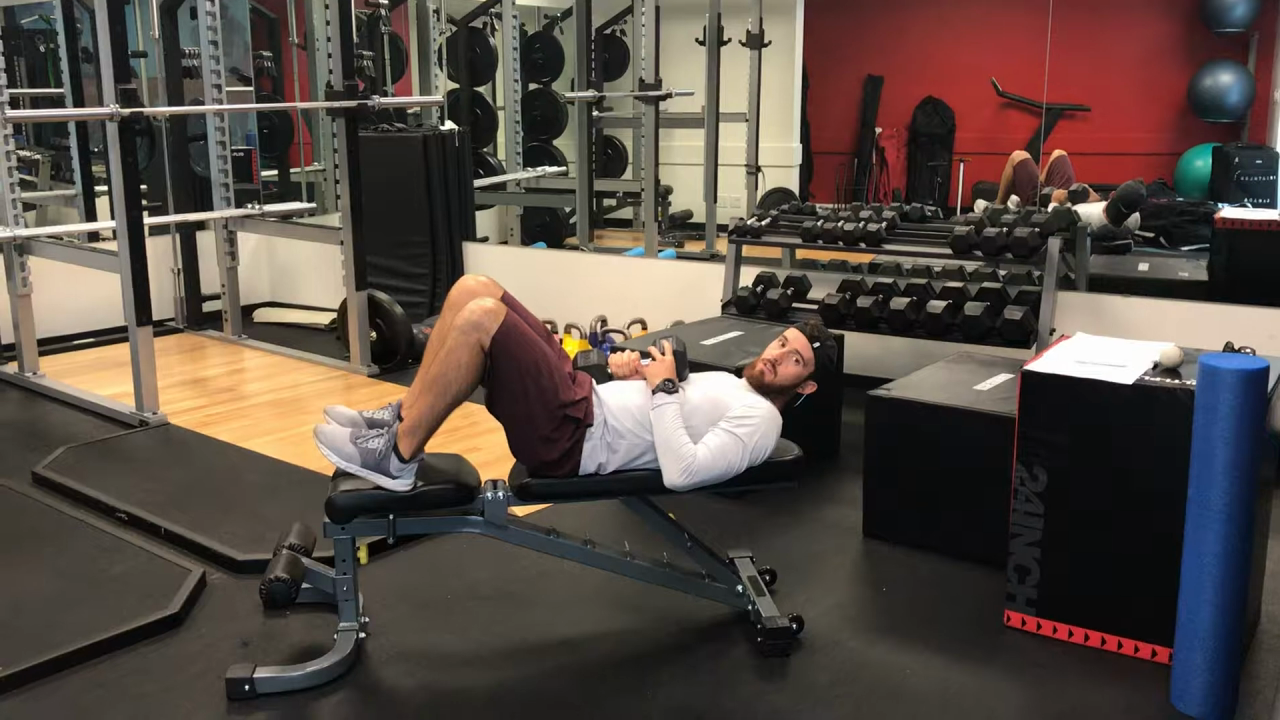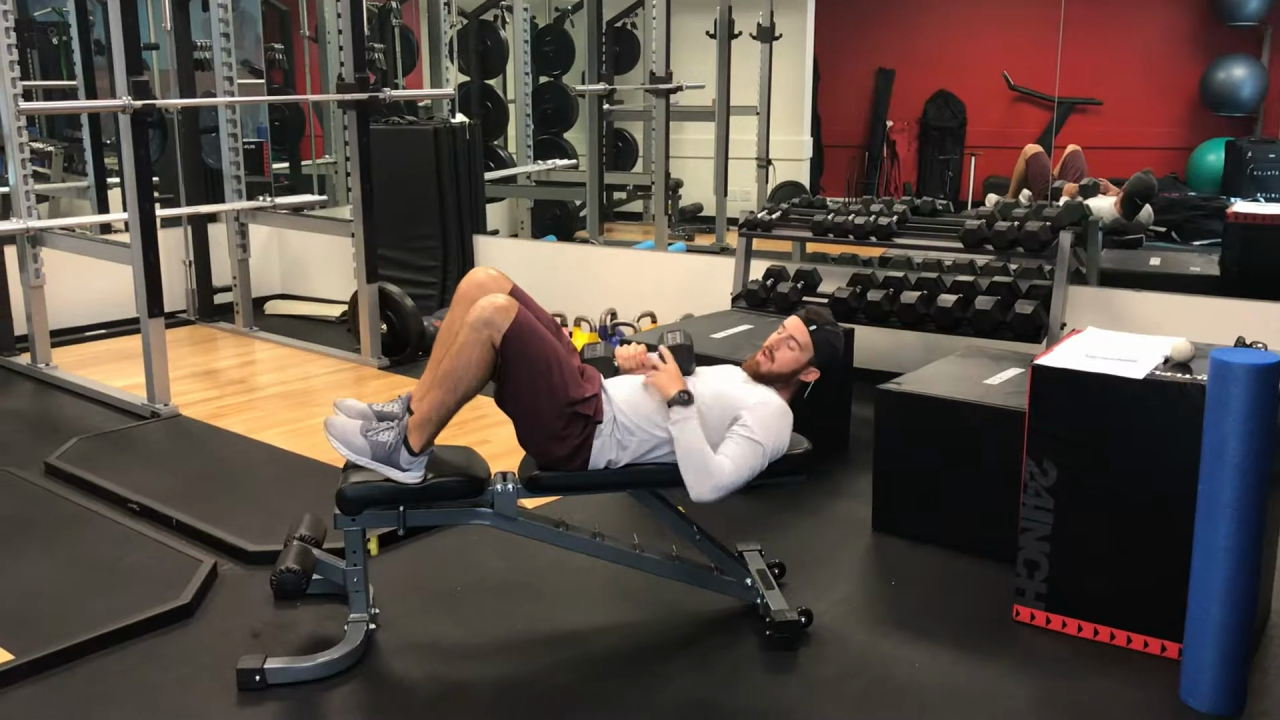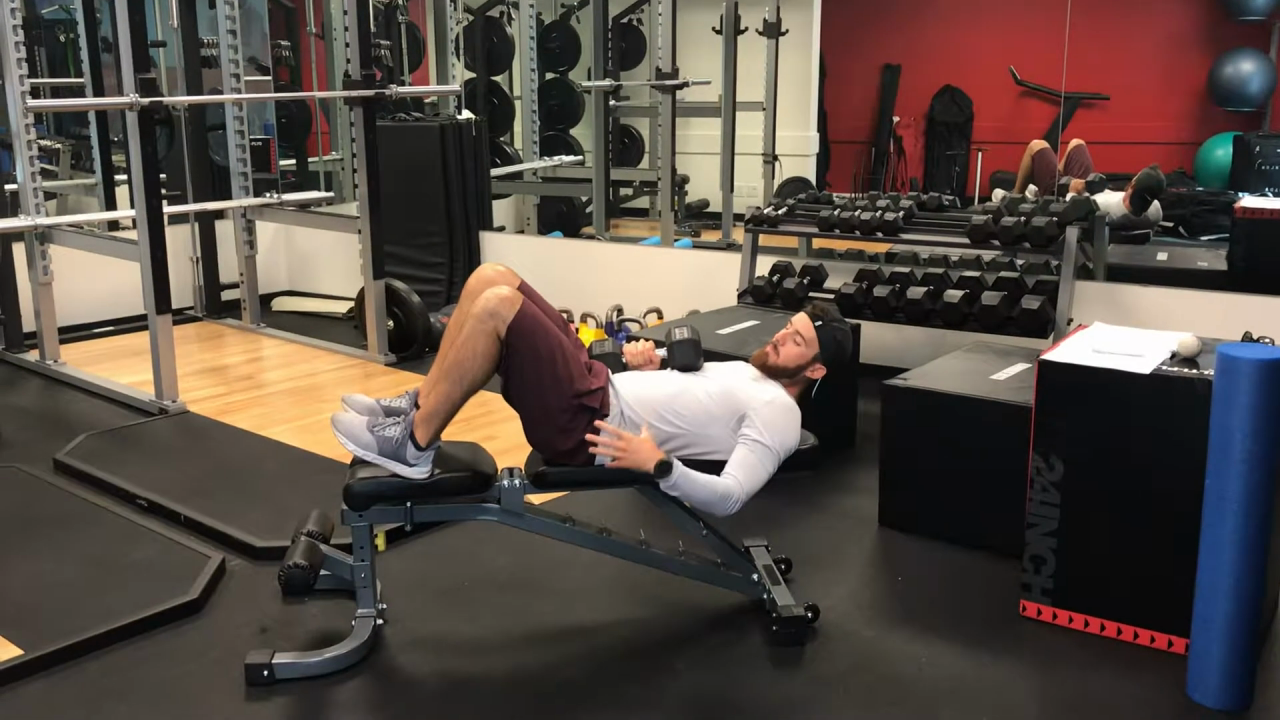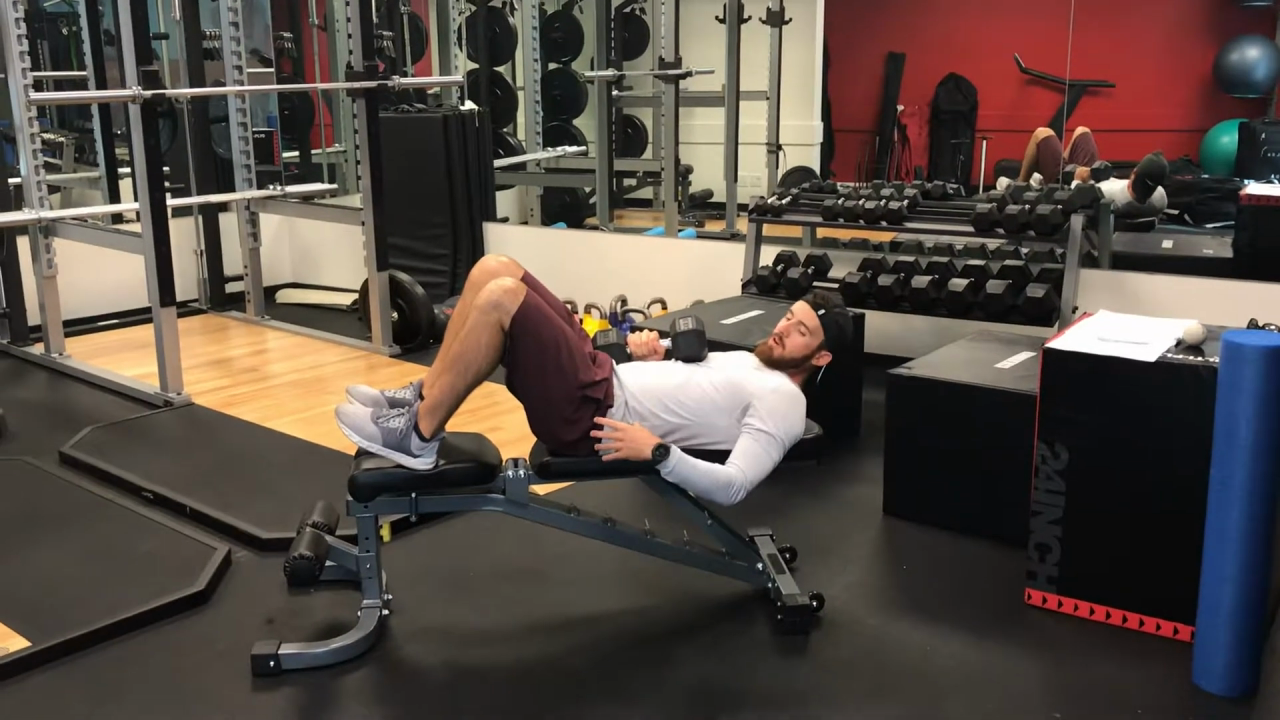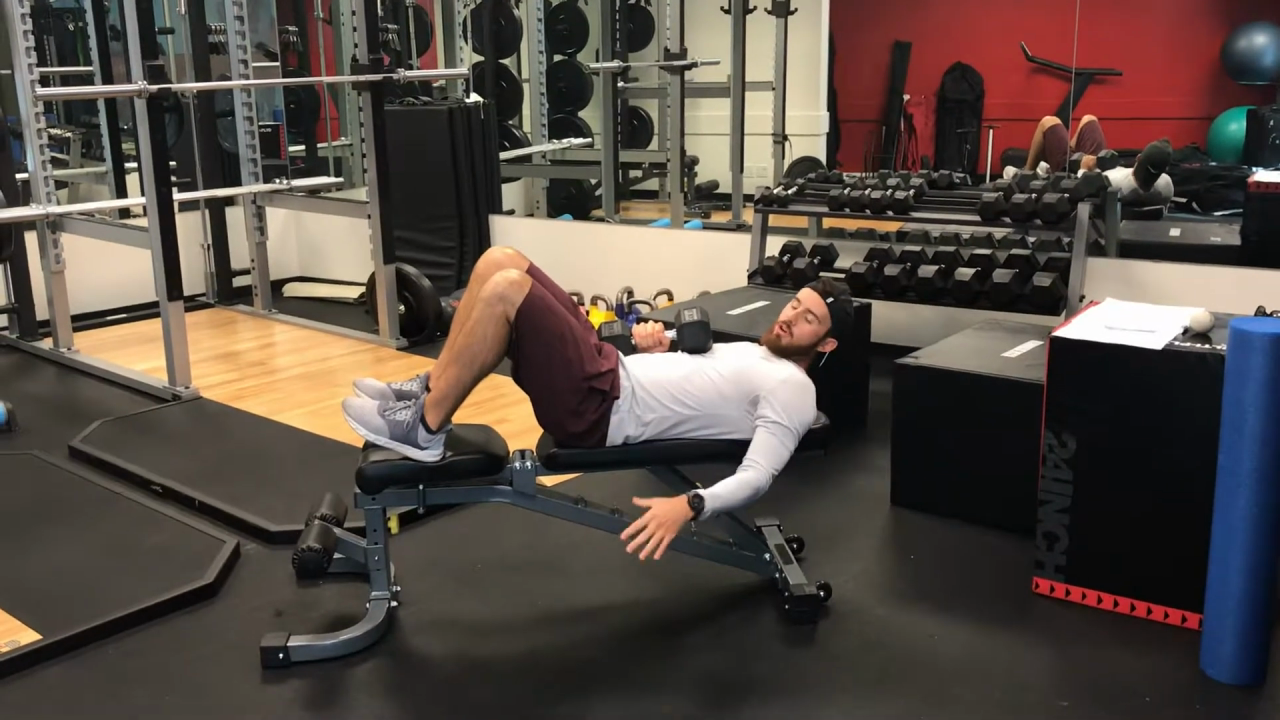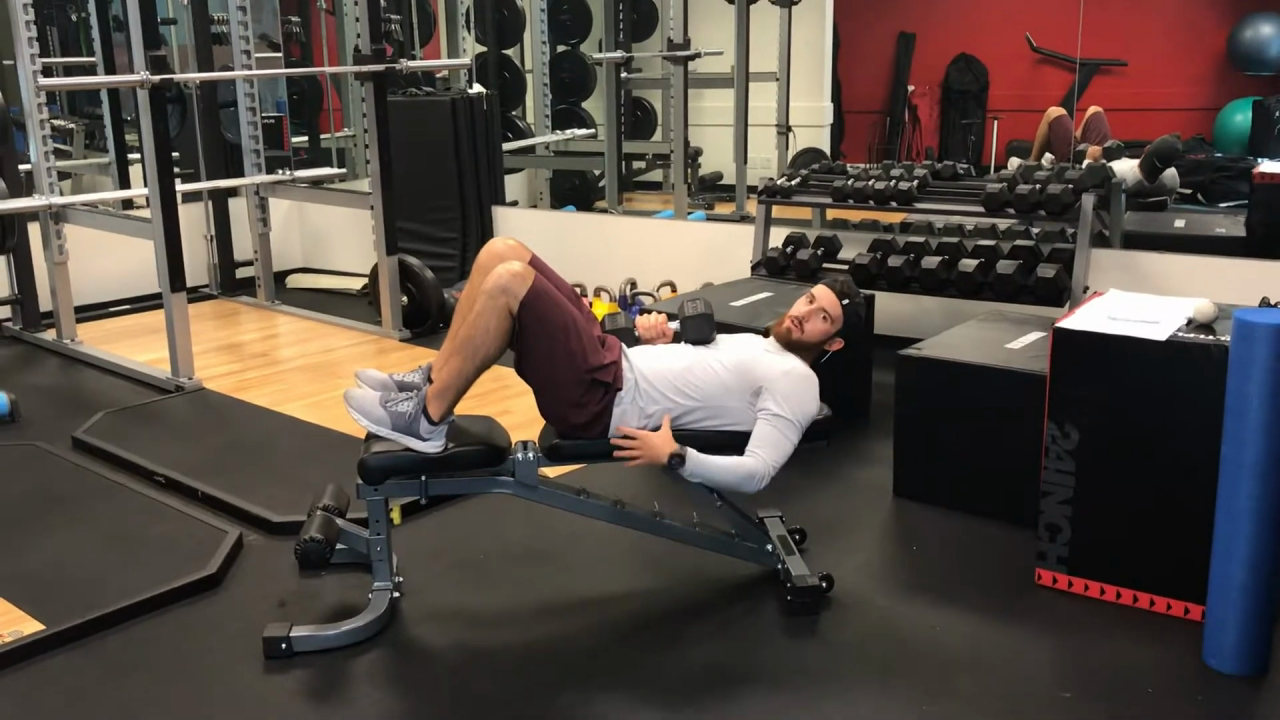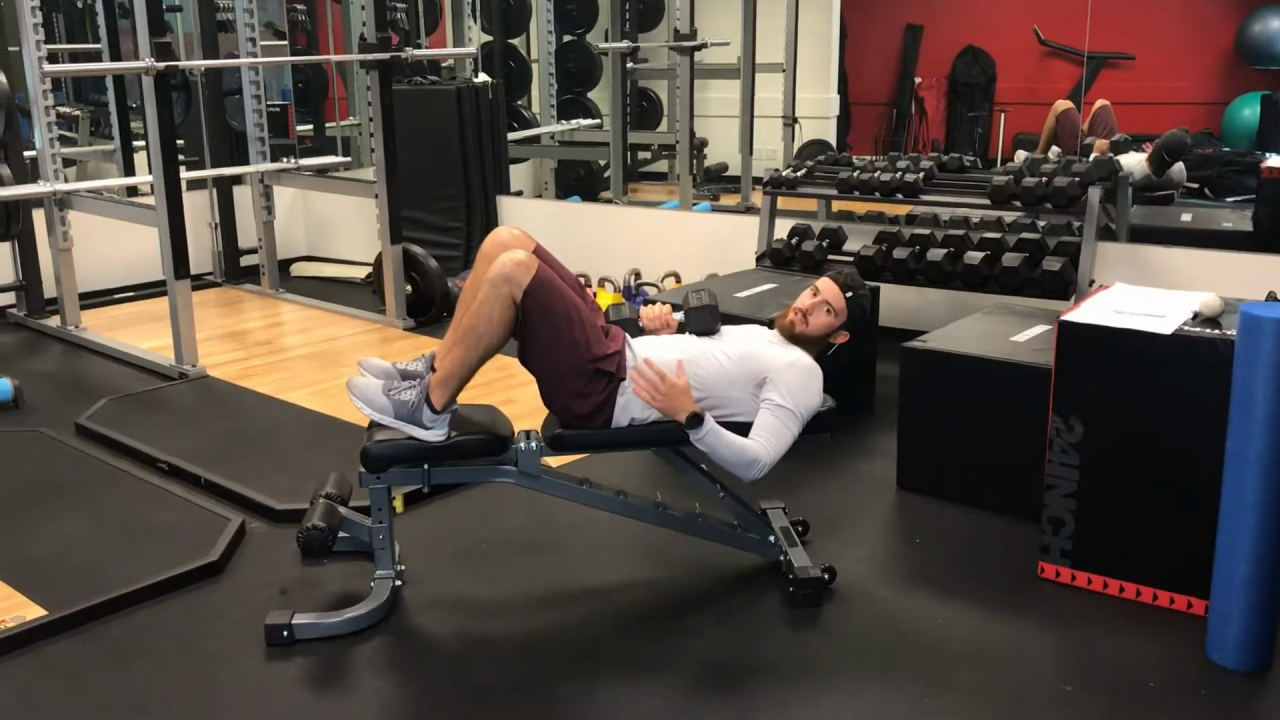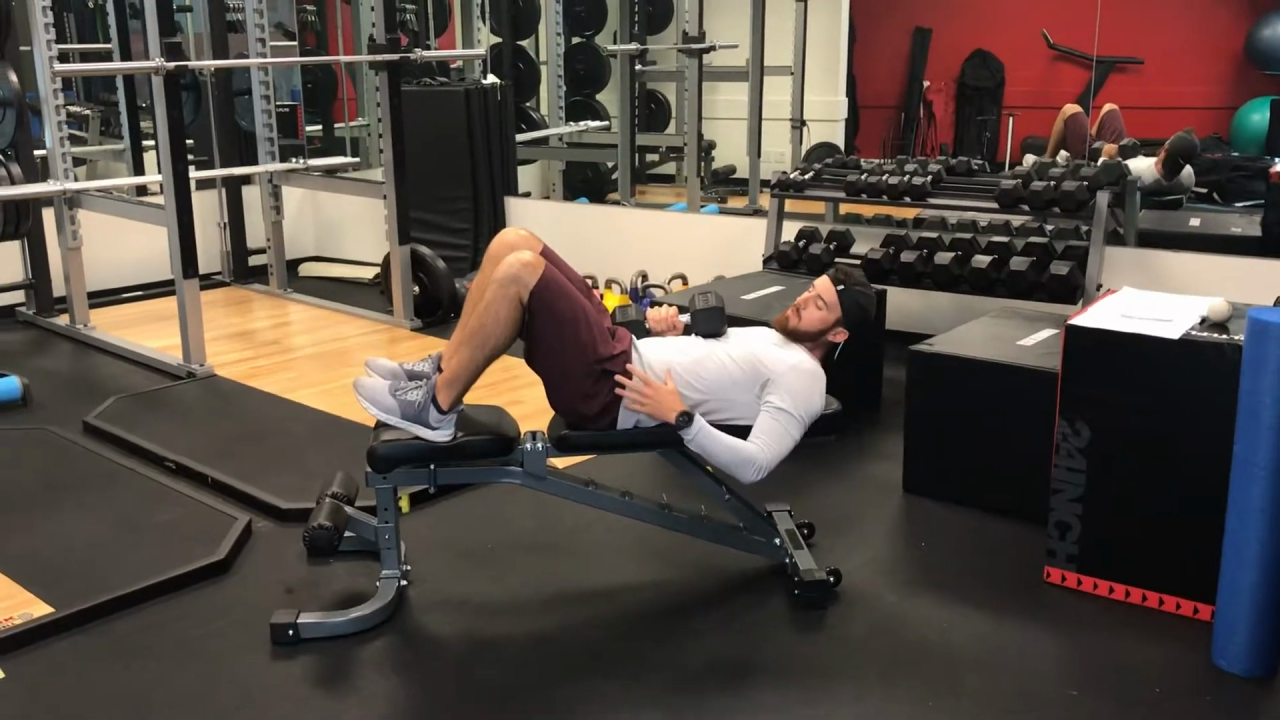
dt=0.5s
person 1, frame 1
left shoulder: (759, 420)
right shoulder: (728, 385)
left elbow: (681, 473)
left wrist: (664, 388)
right wrist: (635, 368)
left hip: (572, 439)
right hip: (582, 400)
left knee: (481, 317)
right knee: (474, 288)
left ankle: (397, 455)
right ankle: (403, 417)
person 1, frame 2
left shoulder: (769, 415)
right shoulder: (736, 376)
left elbow: (706, 486)
left wrist: (679, 399)
right wrist: (643, 366)
left hip: (583, 434)
right hip: (590, 394)
left knee: (493, 313)
right knee: (483, 283)
left ankle: (408, 447)
right ankle: (412, 410)
person 1, frame 3
left shoulder: (776, 414)
right shoulder: (746, 374)
left elbow: (729, 497)
left wrist: (660, 465)
right wrist: (649, 362)
left hip: (589, 425)
right hip: (600, 391)
left knee: (498, 305)
right knee: (492, 278)
left ankle: (413, 443)
right ankle: (419, 406)
person 1, frame 4
left shoulder: (781, 402)
right shoulder: (749, 364)
left elbow: (732, 485)
left wrist: (657, 450)
right wrist: (653, 356)
left hip: (593, 416)
right hip: (605, 380)
left knee: (501, 297)
right knee: (494, 267)
left ankle: (418, 435)
right ankle: (422, 398)
person 1, frame 5
left shoulder: (791, 391)
right shoulder: (753, 354)
left elbow: (756, 476)
left wrist: (687, 506)
right wrist: (656, 348)
left hip: (601, 410)
right hip: (612, 374)
left knee: (506, 288)
right knee: (501, 263)
left ankle: (424, 427)
right ankle: (429, 392)
person 1, frame 6
left shoulder: (794, 384)
right shoulder: (757, 346)
left elbow: (756, 472)
left wrist: (673, 456)
right wrist: (658, 339)
left hip: (604, 401)
right hip: (614, 362)
left knee: (509, 281)
right knee: (503, 251)
left ankle: (426, 417)
right ankle: (431, 381)
person 1, frame 7
left shoulder: (798, 376)
right shoulder: (761, 337)
left elbow: (755, 461)
left wrist: (690, 415)
right wrist: (663, 330)
left hip: (606, 393)
right hip: (616, 354)
left knee: (513, 270)
right knee: (507, 241)
left ankle: (430, 406)
right ankle: (434, 369)
person 1, frame 8
left shoulder: (800, 378)
right shoulder: (770, 339)
left elbow: (753, 464)
left wrist: (680, 417)
right wrist: (671, 331)
left hip: (610, 396)
right hip: (621, 355)
left knee: (520, 271)
right knee: (514, 242)
left ankle: (437, 406)
right ankle: (442, 369)
